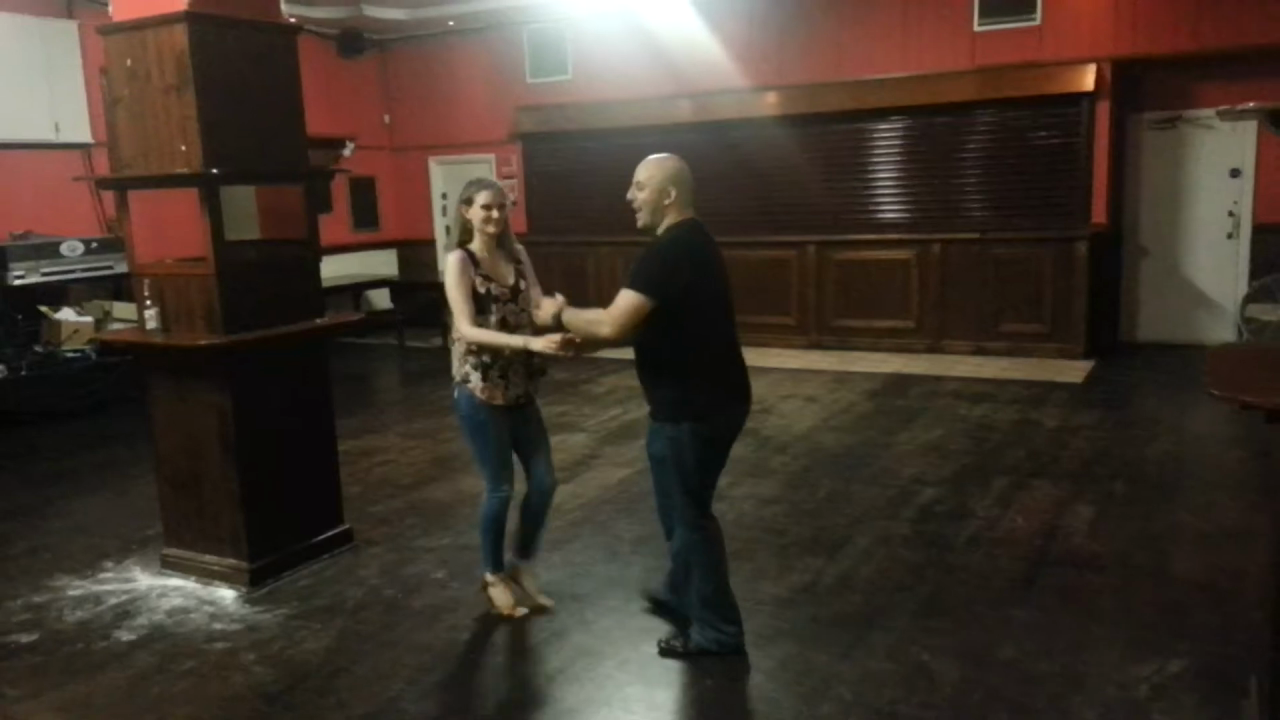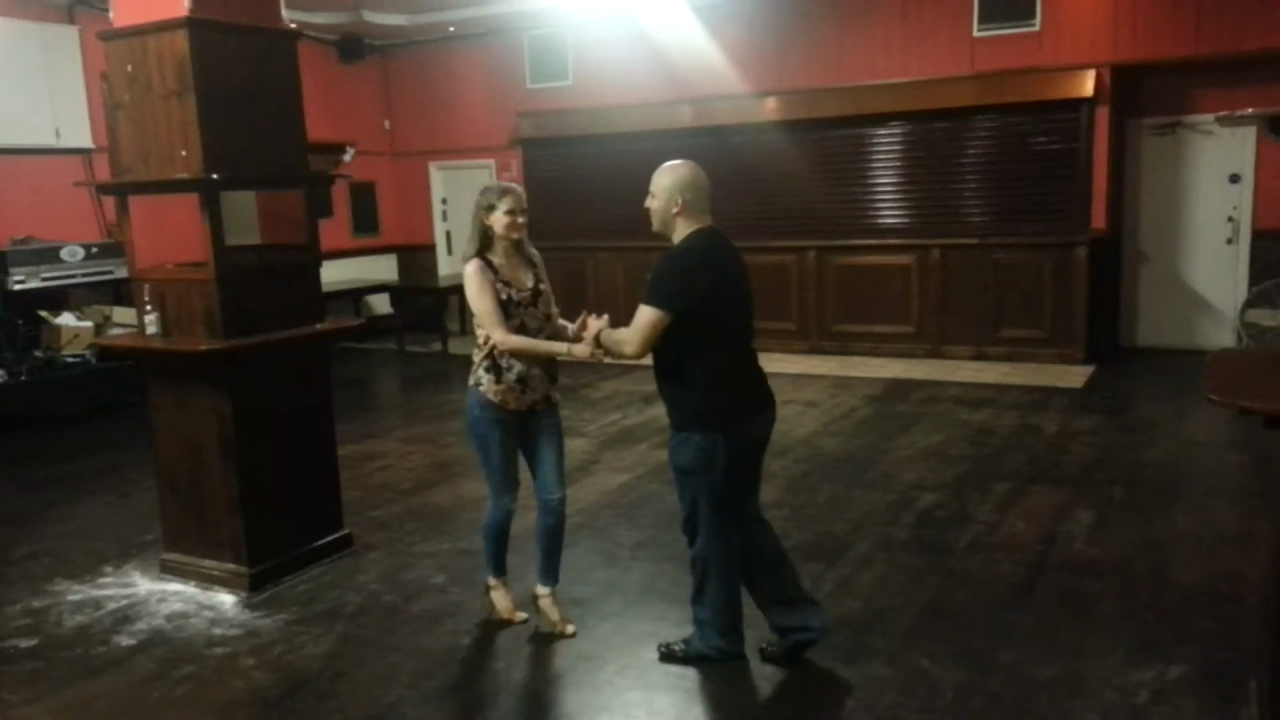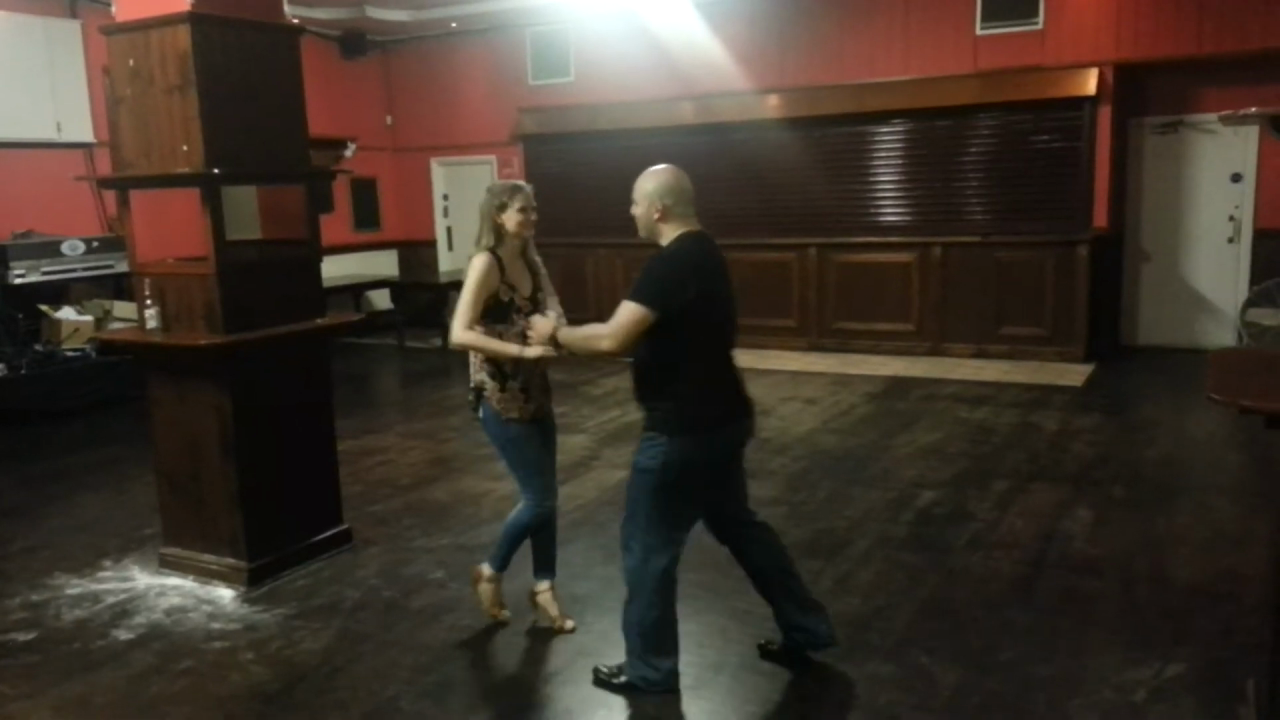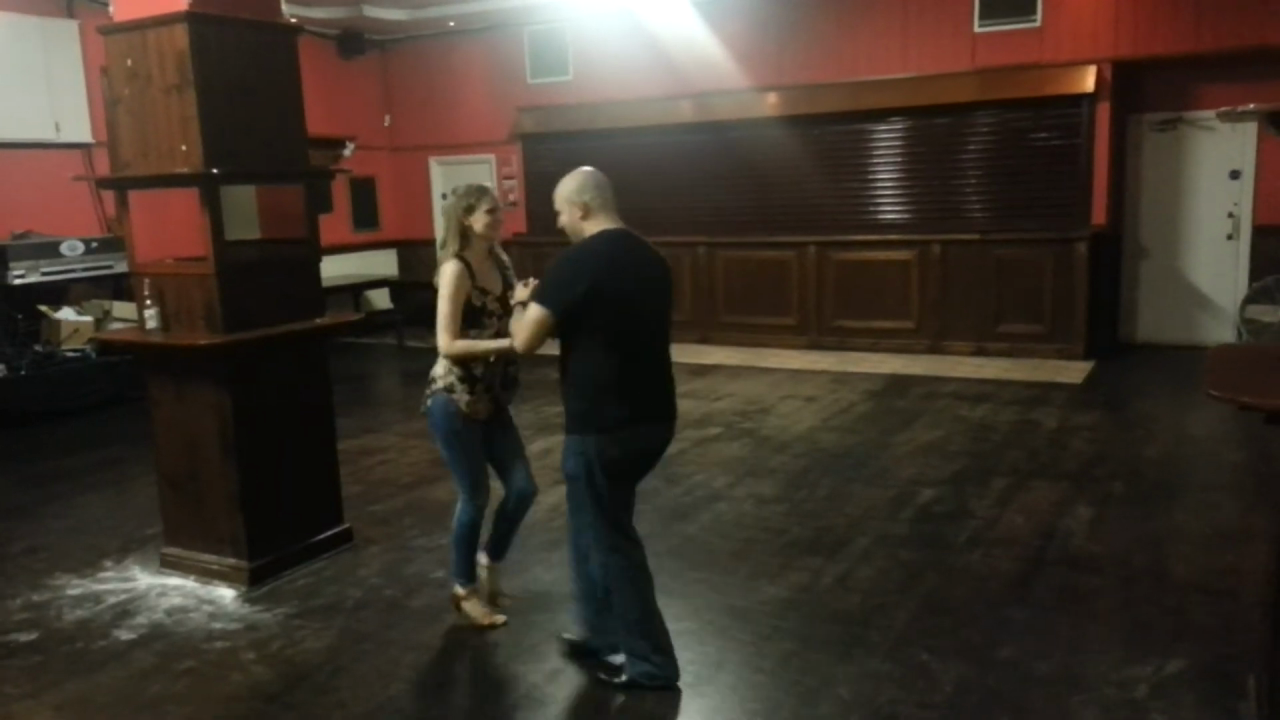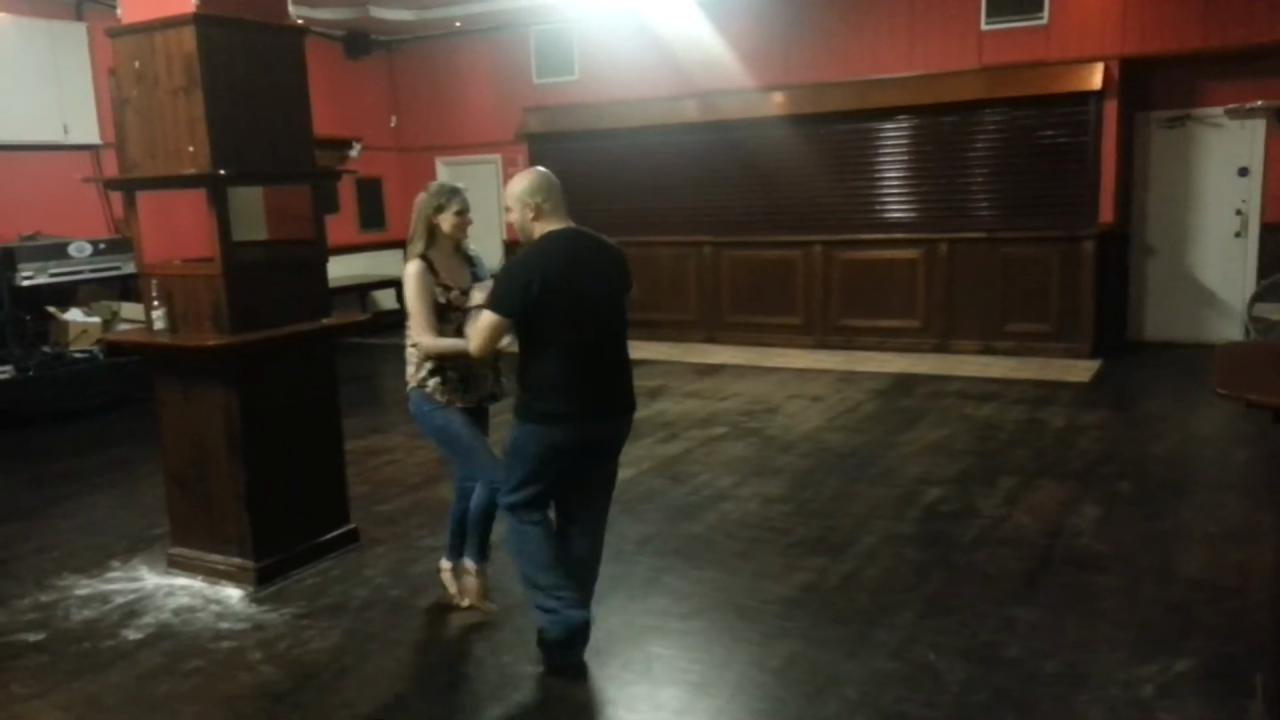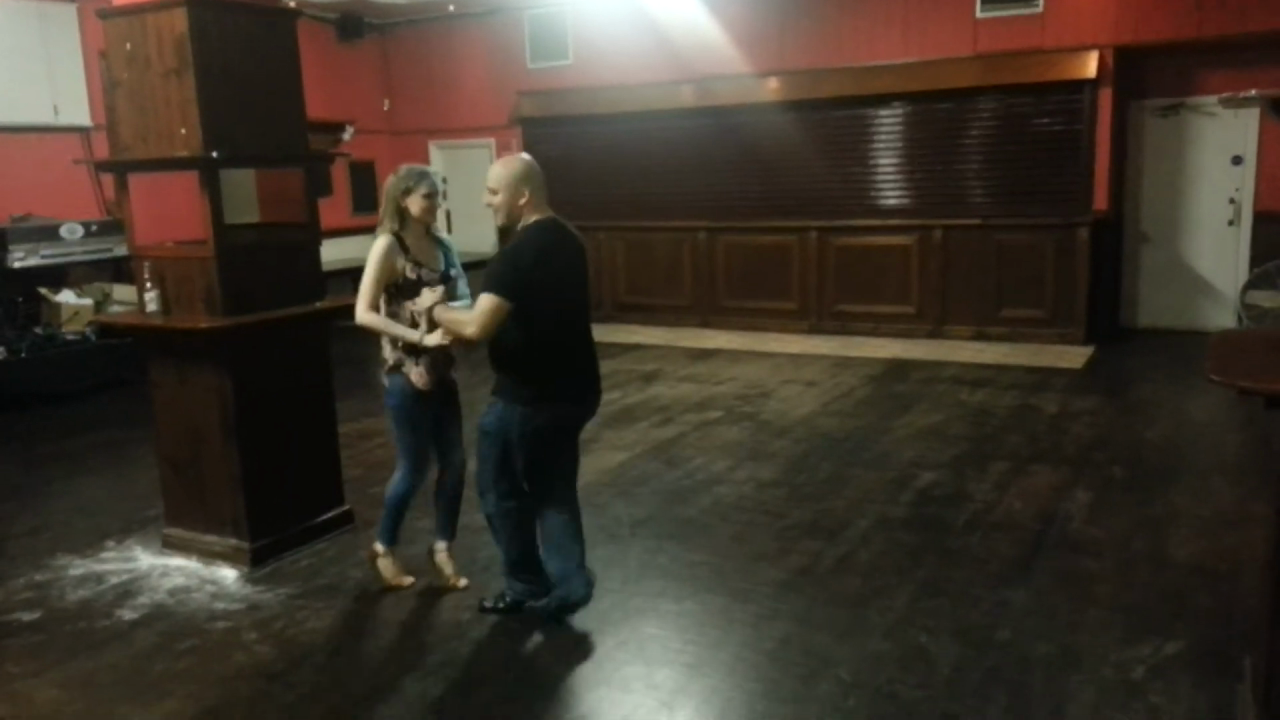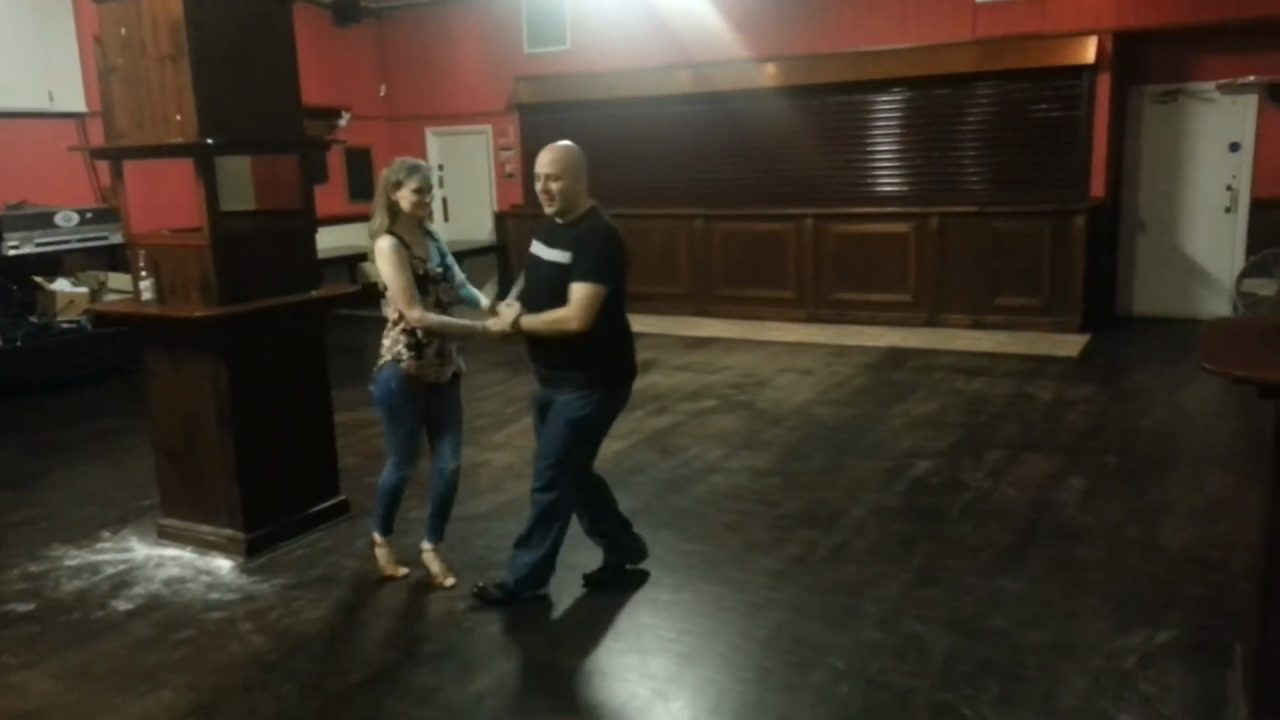
dt=0.4s
person 1, frame 1
left shoulder: (669, 252)
right shoulder: (693, 244)
left elbow: (613, 326)
left wrist: (559, 315)
right wrist: (584, 333)
left hip: (690, 409)
right hip: (716, 399)
left knee: (684, 516)
right knee: (687, 506)
left ankle: (715, 630)
right ankle: (683, 594)
person 1, frame 2
left shoulder: (681, 263)
right shoulder: (719, 251)
left elbow: (636, 344)
left wrist: (600, 336)
right wrist: (614, 335)
left hip: (708, 423)
right hip: (746, 410)
left knee: (709, 531)
right knee: (741, 518)
left ankle: (716, 639)
right ankle: (800, 623)
person 1, frame 3
left shoulder: (670, 265)
right shoulder: (702, 256)
left elbow: (613, 339)
left wrist: (555, 334)
right wrist: (572, 336)
left hip: (683, 430)
right hip: (723, 419)
left knee: (648, 544)
right knee: (739, 525)
left ankle: (650, 666)
right ankle: (805, 628)
person 1, frame 4
left shoulder: (575, 264)
right shoulder: (651, 260)
left elbow: (525, 340)
left wrist: (524, 306)
right wrist: (558, 310)
left hip: (602, 426)
right hip: (655, 418)
left knee: (607, 541)
right knee: (600, 525)
left ankle: (648, 660)
right ankle: (599, 632)
person 1, frame 5
left shoulder: (527, 266)
right shoulder: (609, 256)
left elbow: (480, 346)
left wrist: (480, 310)
left hip: (550, 419)
right hip: (611, 413)
left knee: (522, 509)
right knee: (584, 522)
left ankle: (563, 613)
right ankle: (568, 646)
person 1, frame 6
left shoulder: (520, 252)
right shoulder: (564, 239)
left elbow: (478, 328)
left wrist: (436, 310)
right wrist: (458, 314)
left hip: (528, 397)
right hip: (575, 390)
left knee: (501, 492)
right knee: (553, 487)
left ankle: (525, 588)
right ankle: (567, 583)
person 1, frame 7
left shoulder: (598, 237)
right shoulder: (549, 228)
left elbow: (576, 319)
right elbow: (540, 291)
left wrist: (514, 322)
right wrist: (513, 309)
left hip: (592, 381)
right hip: (555, 378)
left knee: (550, 476)
right knee: (571, 470)
left ankle: (524, 577)
right ankle: (624, 548)
person 2, frame 1
left shoulder: (517, 254)
right shoulder: (458, 261)
left elbow: (536, 310)
right elbow: (467, 331)
right wrist: (529, 342)
left hip: (520, 388)
right hip: (479, 391)
left knee: (543, 482)
right knee: (499, 487)
left ankle: (522, 566)
right ankle: (494, 577)
person 2, frame 2
left shoulder: (532, 260)
right shoulder: (478, 270)
left elbow: (550, 320)
right elbow: (503, 338)
left wrist: (576, 331)
right wrist: (569, 350)
left hip: (540, 397)
right hip: (492, 400)
left knee: (553, 498)
right knee: (504, 499)
left ankle: (546, 593)
right ankle: (495, 582)
person 2, frame 3
left shoulder: (532, 262)
right shoulder: (486, 264)
left elbow: (554, 316)
right elbow: (460, 333)
right wrist: (521, 351)
left hip: (536, 395)
right hip: (500, 400)
left knee: (546, 498)
right knee: (537, 500)
left ankle: (543, 588)
right ankle: (489, 573)
person 2, frame 4
left shoulder: (500, 263)
right shoulder: (455, 270)
left elbow: (517, 318)
right elbow: (449, 347)
left wrist: (528, 304)
right wrist: (513, 341)
left hip: (492, 398)
right hip: (454, 401)
left knee: (523, 488)
right knee: (474, 497)
left ankle: (487, 563)
right ankle: (464, 590)
person 2, frame 5
left shoulder: (472, 261)
right shoulder: (419, 270)
right elbow: (427, 341)
left hip: (473, 390)
right hip: (433, 394)
left knee: (471, 481)
right knee: (492, 476)
left ankle: (453, 566)
right ankle: (473, 565)
person 2, frame 6
left shoulder: (441, 245)
right shoulder: (387, 247)
left elbow: (464, 298)
right elbow: (364, 314)
left wrist: (448, 309)
right wrist: (422, 337)
left hip: (440, 372)
right hip: (404, 374)
left knee: (452, 464)
right knee: (413, 469)
left ankle: (442, 547)
right ankle: (383, 548)
person 2, frame 7
left shoulder: (431, 239)
right shoulder: (388, 245)
left elbow: (462, 291)
right elbow: (417, 315)
left wrist: (492, 306)
right wrist: (483, 328)
left hip: (443, 368)
right hip: (401, 373)
left knee: (449, 466)
right knee: (402, 465)
left ankle: (431, 546)
right ankle: (381, 538)
